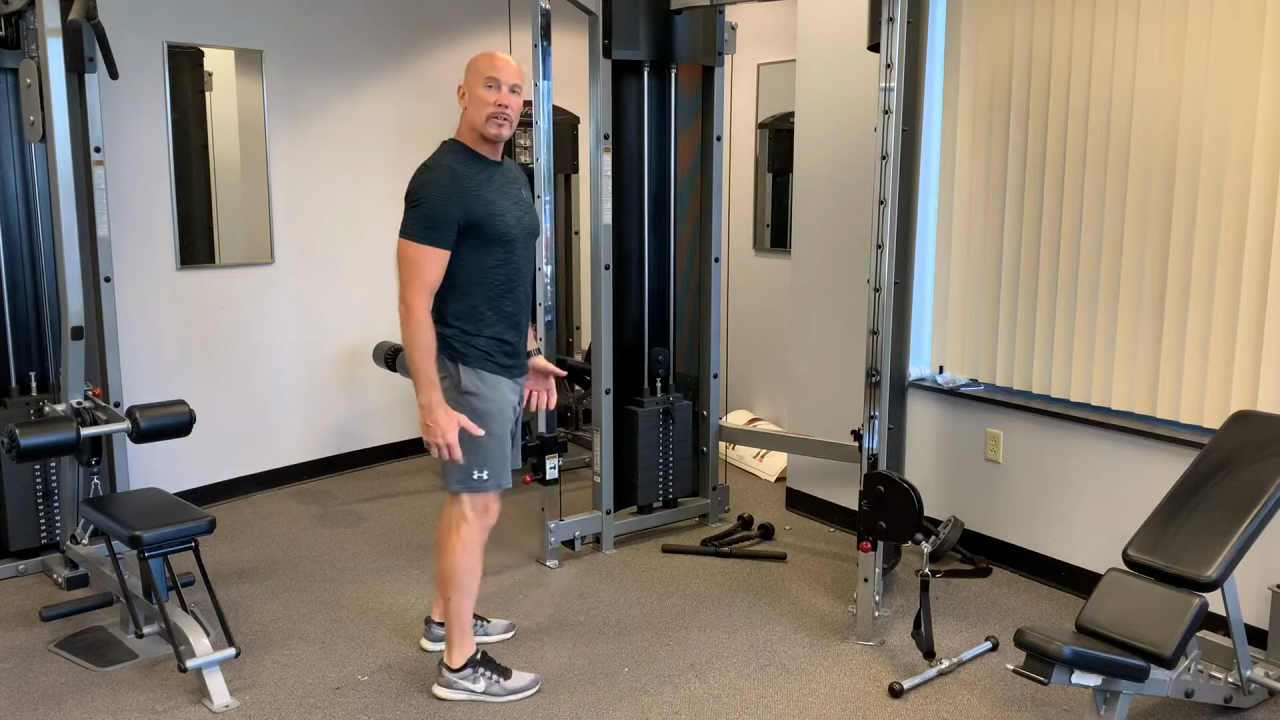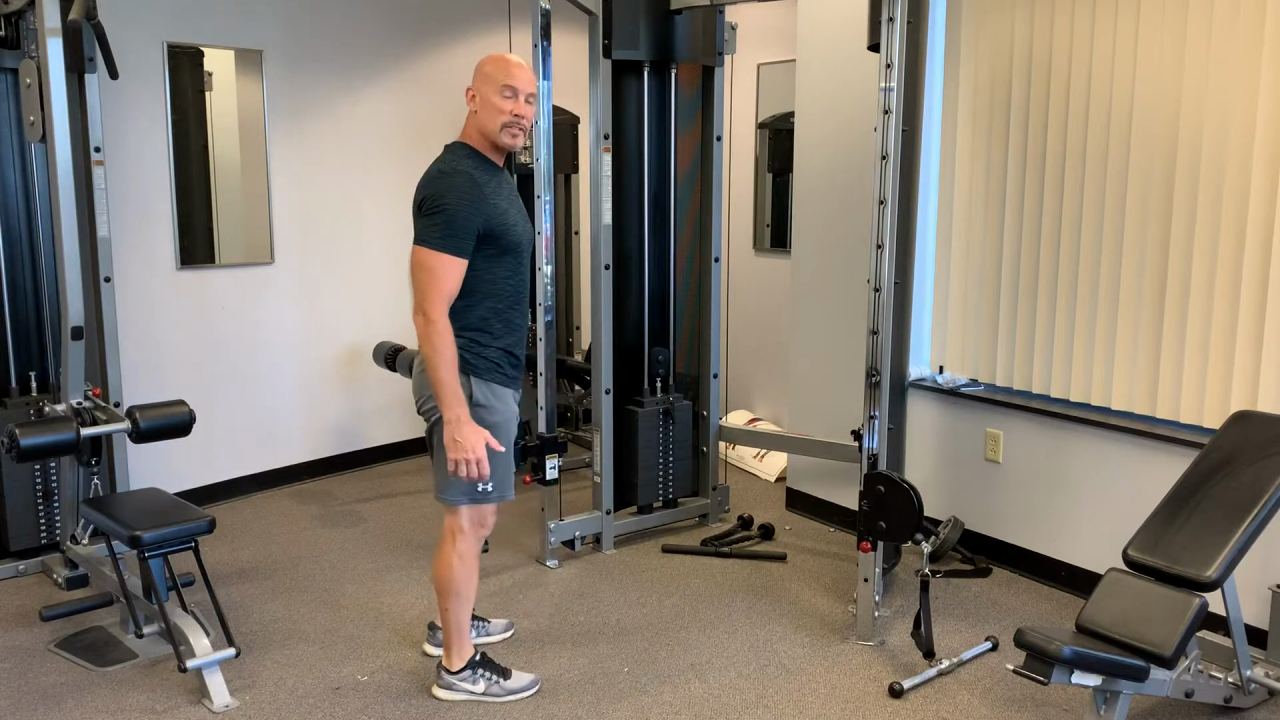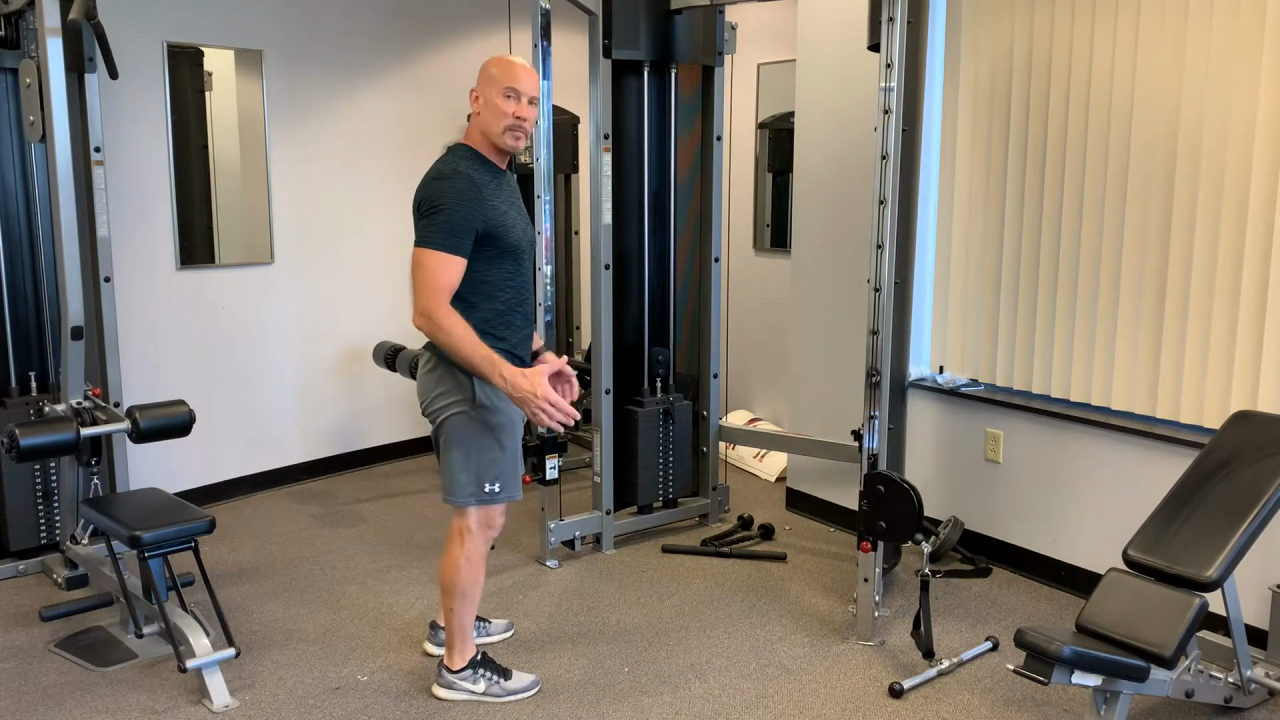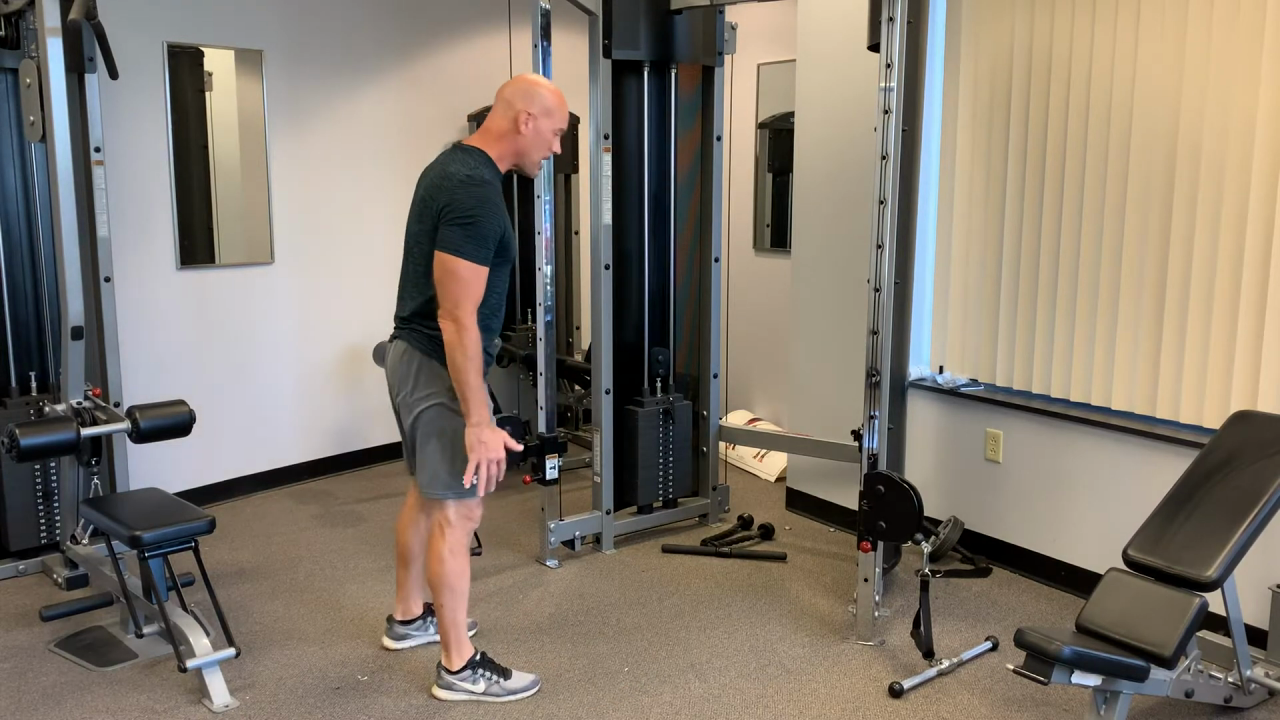
dt=0.7s
person 1, frame 1
left shoulder: (512, 177)
right shoulder: (442, 180)
right elbow: (415, 303)
left wrist: (531, 354)
right wrist: (432, 404)
left hip: (502, 367)
right hip: (468, 372)
left knee: (470, 501)
right knee: (476, 510)
left ankle: (444, 618)
right ankle: (460, 665)
person 1, frame 2
left shoulder: (495, 177)
right shoulder: (455, 185)
right elbow: (431, 314)
right wrist: (458, 418)
left hip: (493, 374)
right hip: (470, 381)
left knee: (482, 507)
right knee: (470, 517)
left ankle: (451, 623)
right ankle: (459, 666)
person 1, frame 3
left shoulder: (497, 177)
right shoulder: (455, 186)
right elbow: (431, 311)
left wrist: (537, 354)
right wrist: (513, 380)
left hip: (493, 373)
right hip: (472, 379)
left knee: (475, 511)
right knee: (480, 519)
left ankle: (451, 623)
right ankle: (461, 666)
person 1, frame 4
left shoulder: (454, 167)
right shoulder: (477, 194)
right elbow: (458, 320)
right wrist: (478, 422)
left hip: (414, 354)
right hip: (437, 367)
left knee: (427, 494)
right knee: (458, 511)
left ankle: (408, 616)
right ankle: (459, 665)
